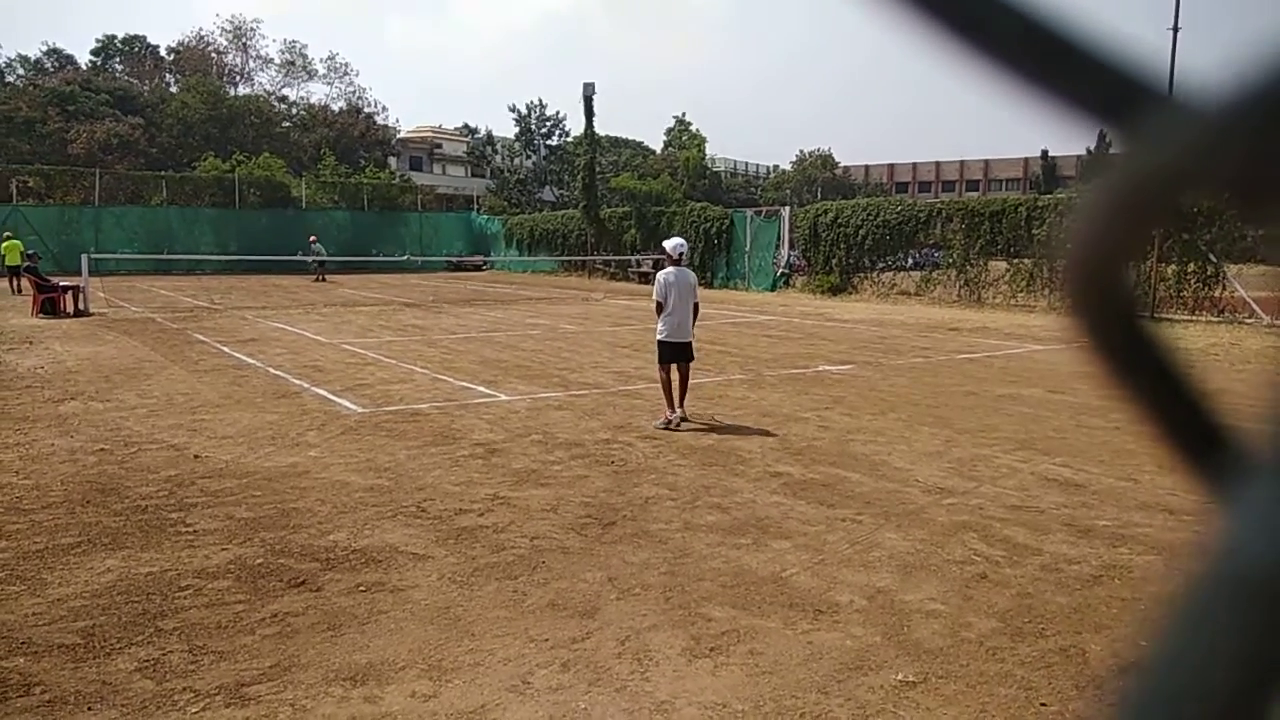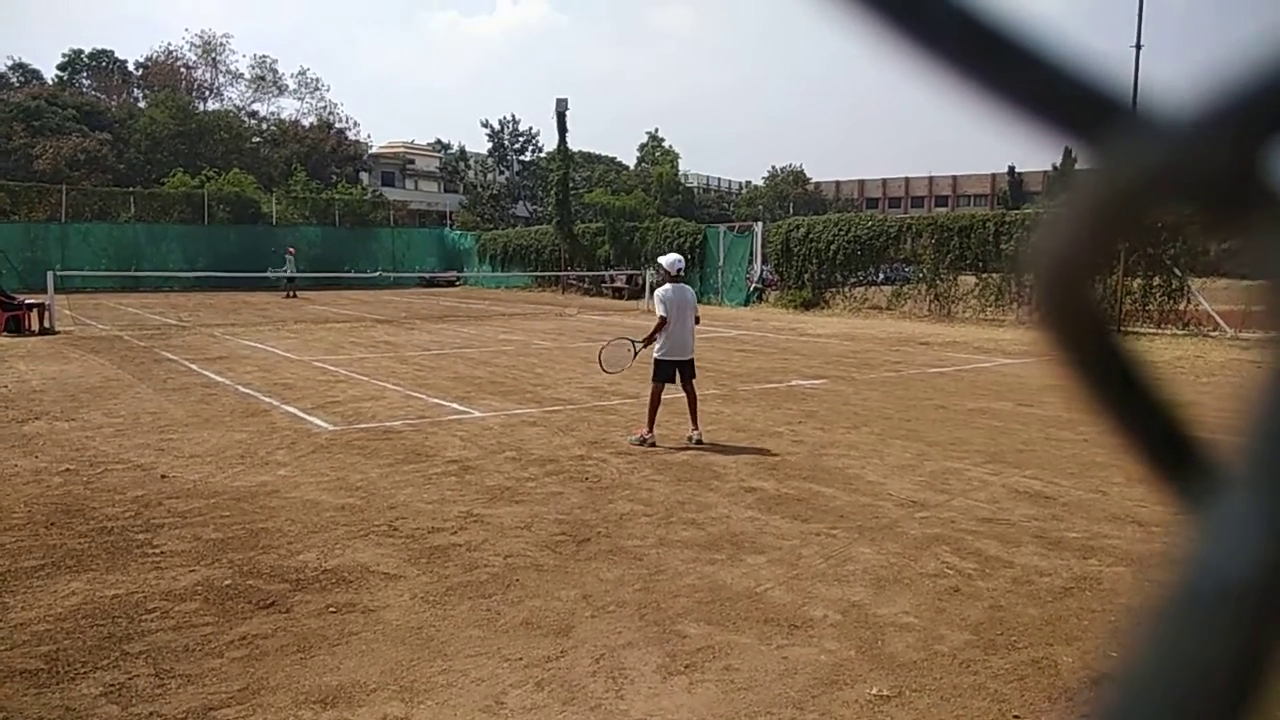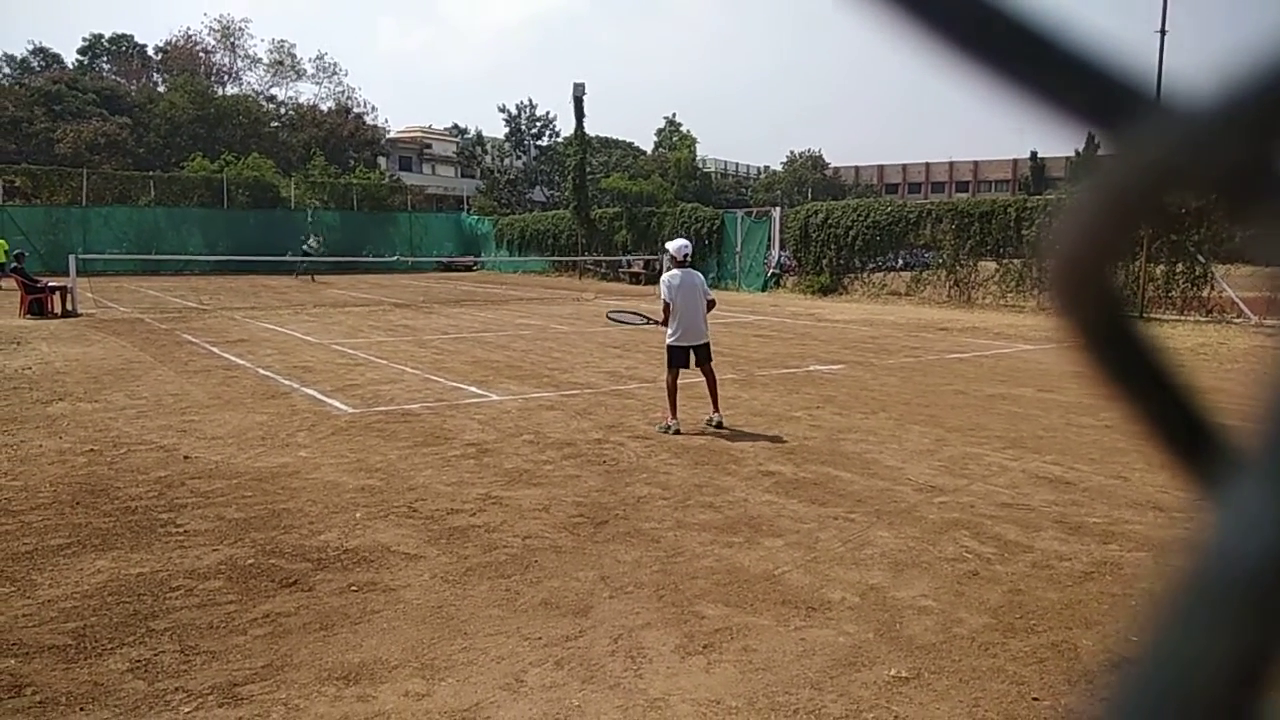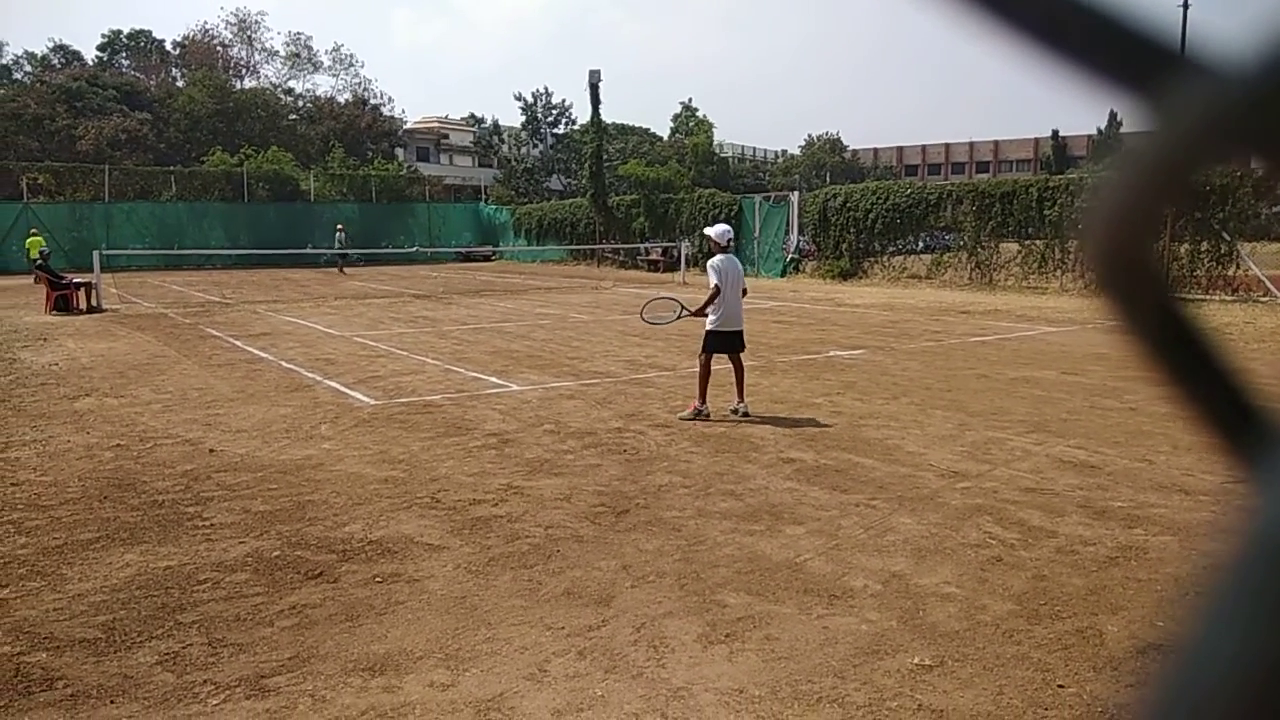
dt=1s
person 1, frame 1
left shoulder: (662, 276)
right shoulder: (691, 276)
left elbow: (659, 305)
right elbow: (696, 306)
left wrist: (662, 321)
left hip: (667, 330)
right hip: (685, 331)
left knee: (664, 369)
right knee: (683, 368)
left ankle: (671, 413)
right ankle: (680, 408)
person 1, frame 2
left shoulder: (661, 292)
right shoulder: (689, 291)
left elbow: (662, 320)
right elbow: (696, 319)
left wrist: (650, 337)
left hip: (666, 349)
right hip: (686, 349)
left knee: (657, 388)
right knee: (688, 386)
left ankle: (648, 433)
right ankle: (695, 431)
person 1, frame 3
left shoulder: (667, 278)
right shoulder: (698, 276)
left elbow: (666, 306)
right elbow: (711, 302)
left wrist: (665, 320)
left hip: (678, 334)
right hip: (700, 332)
left knee: (672, 374)
right knee: (707, 369)
left ankle: (673, 420)
right ankle: (716, 413)
person 1, frame 4
left shoulder: (714, 263)
right shoulder: (736, 262)
left elbow: (716, 290)
right elbow: (743, 291)
left wrist: (702, 308)
left hip: (718, 320)
right hip: (736, 319)
left knee: (705, 359)
right knee: (735, 358)
left ankle: (701, 405)
right ankle: (741, 403)
